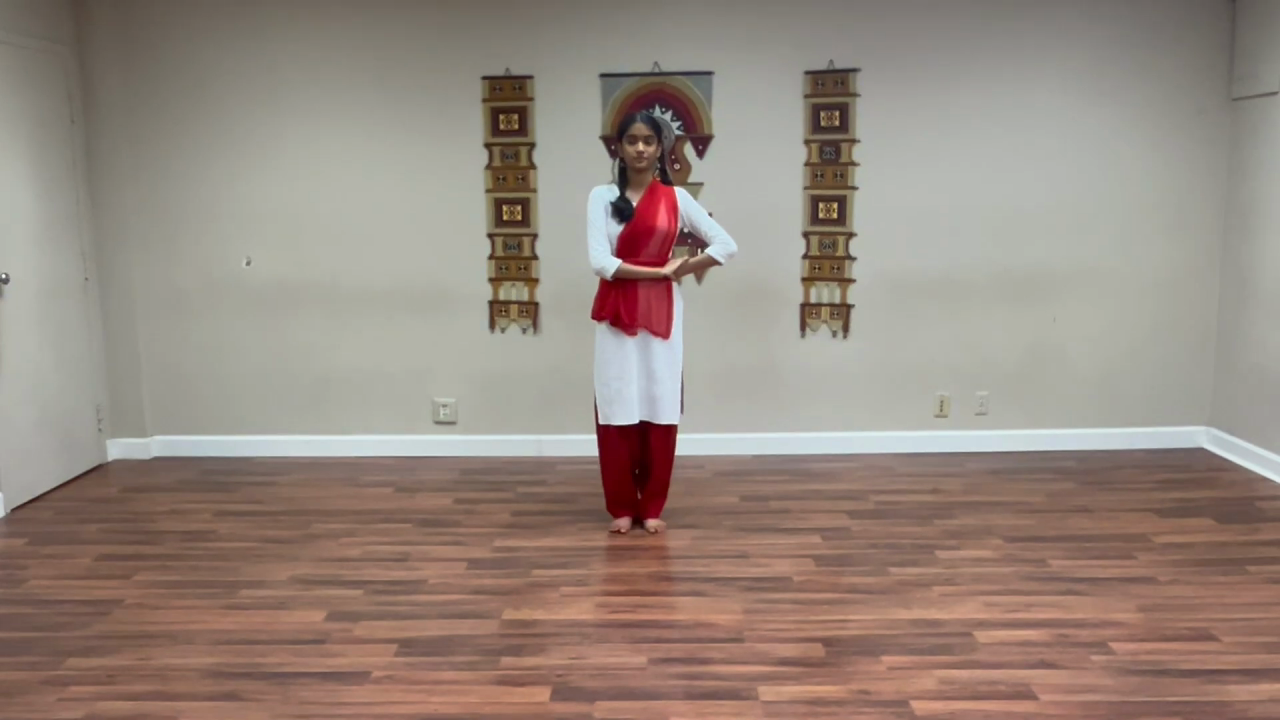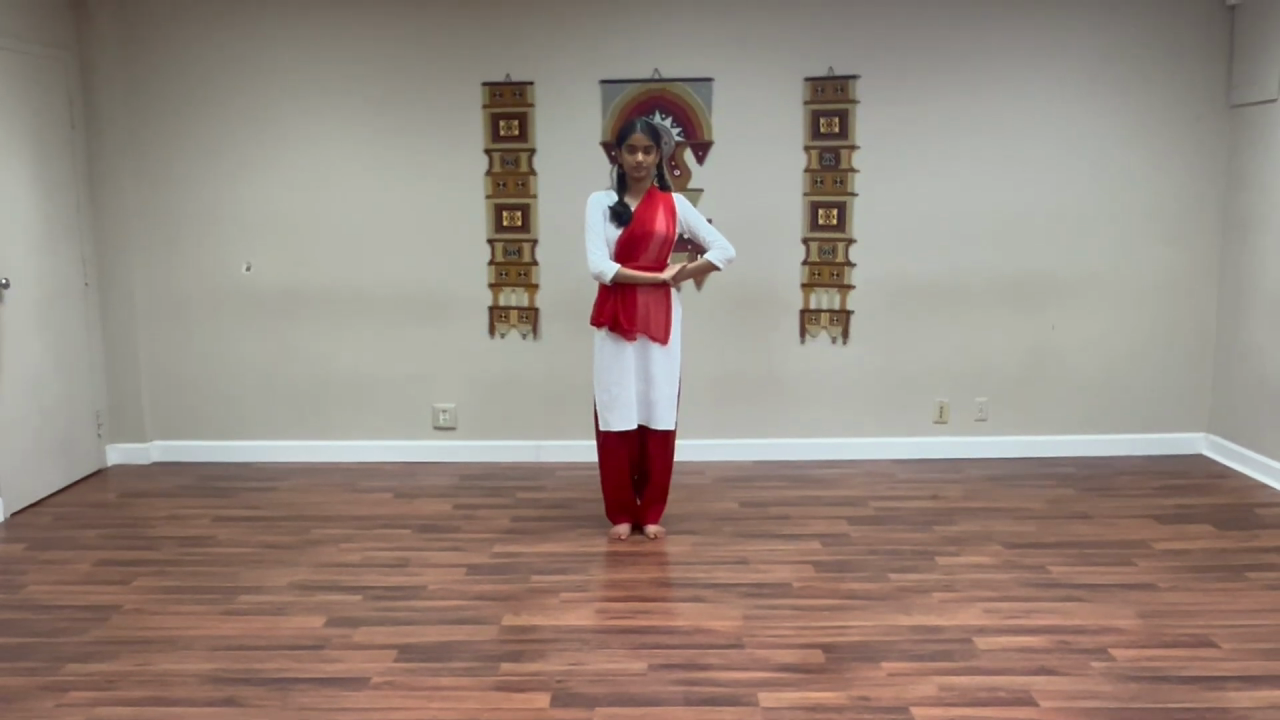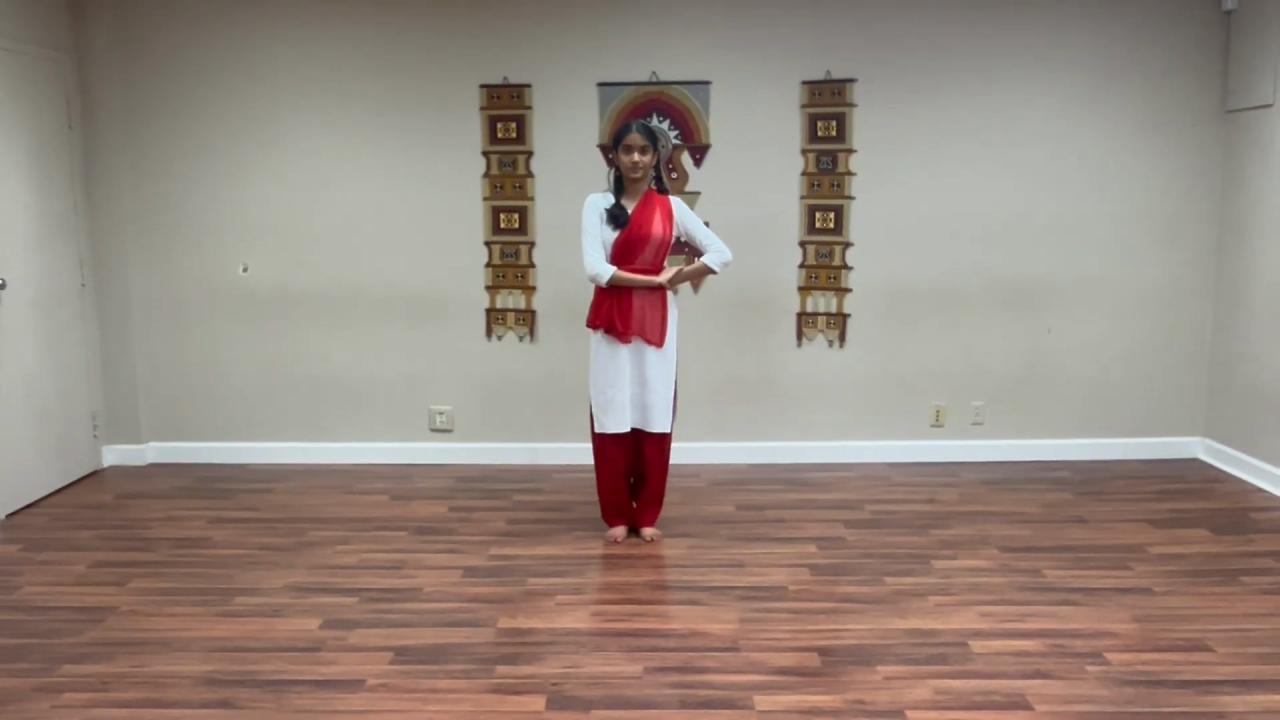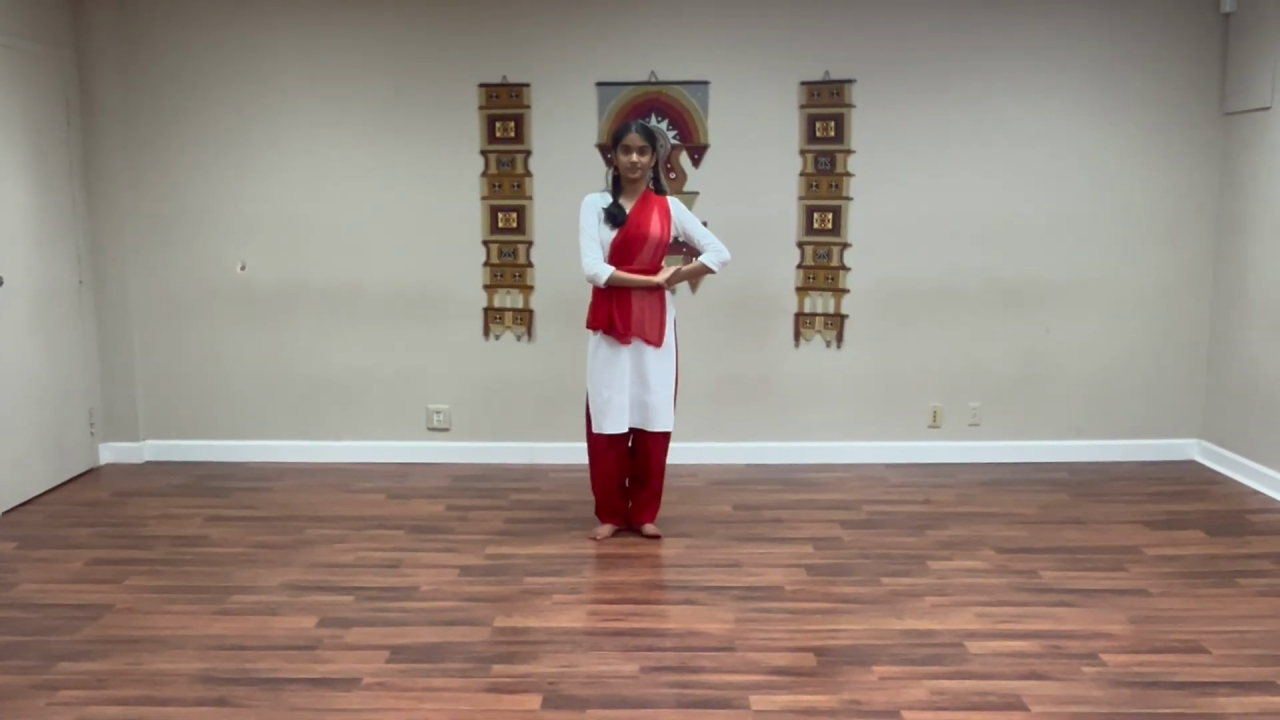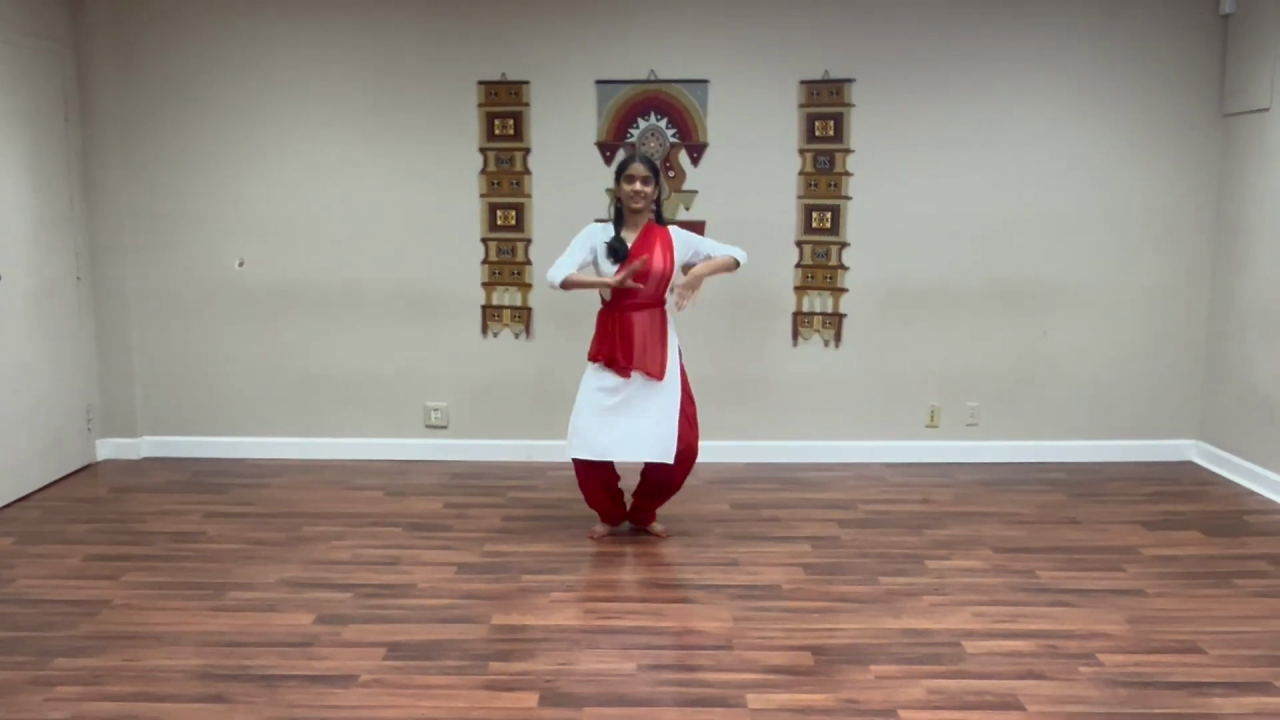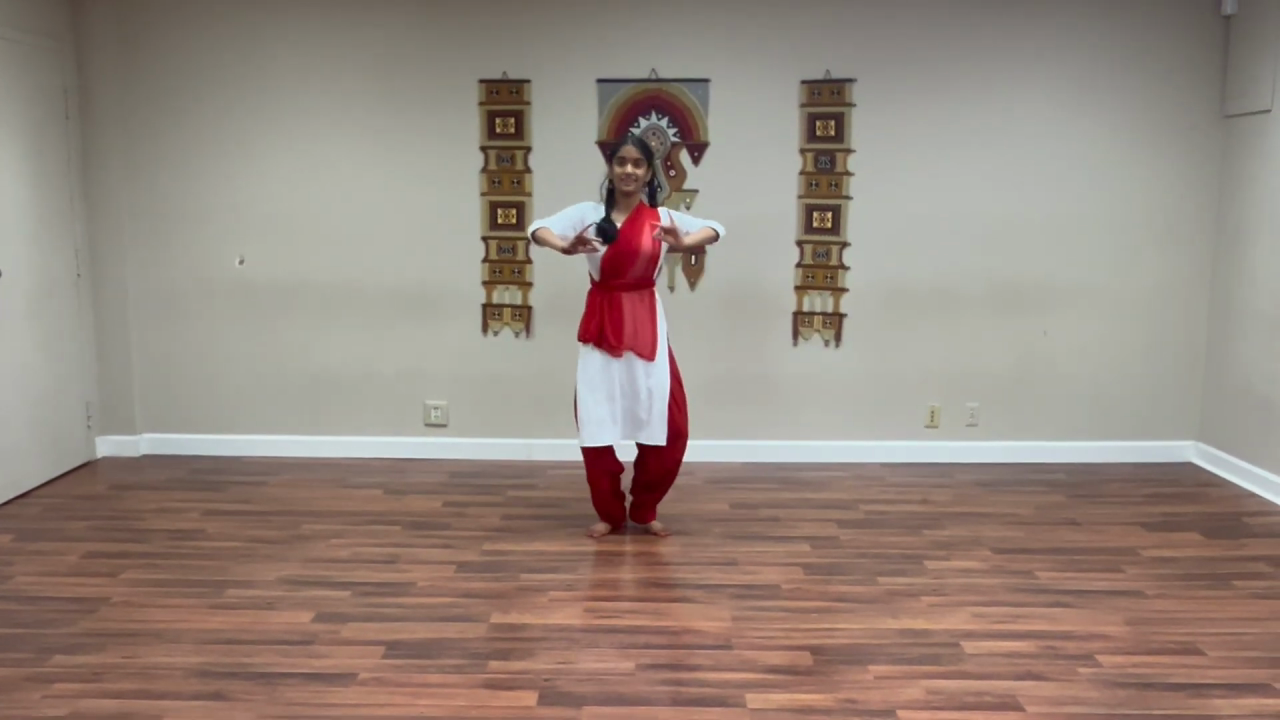
dt=0.5s
person 1, frame 1
left shoulder: (676, 197)
right shoulder: (602, 197)
left elbow: (725, 246)
right elbow: (600, 262)
left wrist: (680, 272)
right wrist: (659, 271)
left hip: (661, 312)
right hip: (616, 313)
left knee: (660, 407)
right knee: (616, 409)
left ankle: (651, 507)
right ankle: (621, 507)
person 1, frame 2
left shoulder: (674, 204)
right shoulder: (600, 202)
left elbow: (724, 250)
right elbow: (599, 267)
left wrist: (679, 276)
right wrist: (658, 276)
left hip: (660, 318)
right hip: (616, 318)
left knee: (659, 414)
right knee: (616, 415)
left ankle: (651, 512)
right ankle: (622, 513)
person 1, frame 3
left shoulder: (671, 207)
right shoulder: (598, 204)
left elbow: (720, 254)
right elbow: (595, 269)
left wrist: (675, 279)
right wrist: (653, 279)
left hip: (656, 320)
right hip: (611, 321)
left knee: (654, 418)
right knee: (611, 418)
left ankle: (647, 515)
right ankle: (617, 516)
person 1, frame 4
left shoulder: (669, 207)
right shoulder: (595, 204)
left elbow: (719, 253)
right elbow: (592, 269)
left wrist: (672, 279)
right wrist: (652, 279)
left hip: (654, 321)
right hip: (609, 322)
left knee: (653, 419)
right knee: (607, 420)
left ankle: (644, 514)
right ankle: (610, 514)
person 1, frame 5
left shoulder: (673, 237)
right shoulder: (597, 235)
left elbow: (735, 255)
right elbow: (555, 275)
left wrist: (699, 272)
right wrist: (606, 281)
left hip: (658, 349)
right hip: (610, 349)
left knee: (680, 448)
right knee: (586, 444)
left ankle: (643, 512)
right ankle: (611, 513)
person 1, frame 6
left shoulder: (661, 218)
right shoulder: (588, 213)
left elbow: (715, 228)
right elbow: (538, 229)
left wrist: (684, 244)
right wrist: (565, 247)
left hip: (646, 326)
right hip: (601, 328)
left knee: (668, 428)
right knee: (597, 427)
left ankle: (644, 509)
right ankle: (610, 512)
